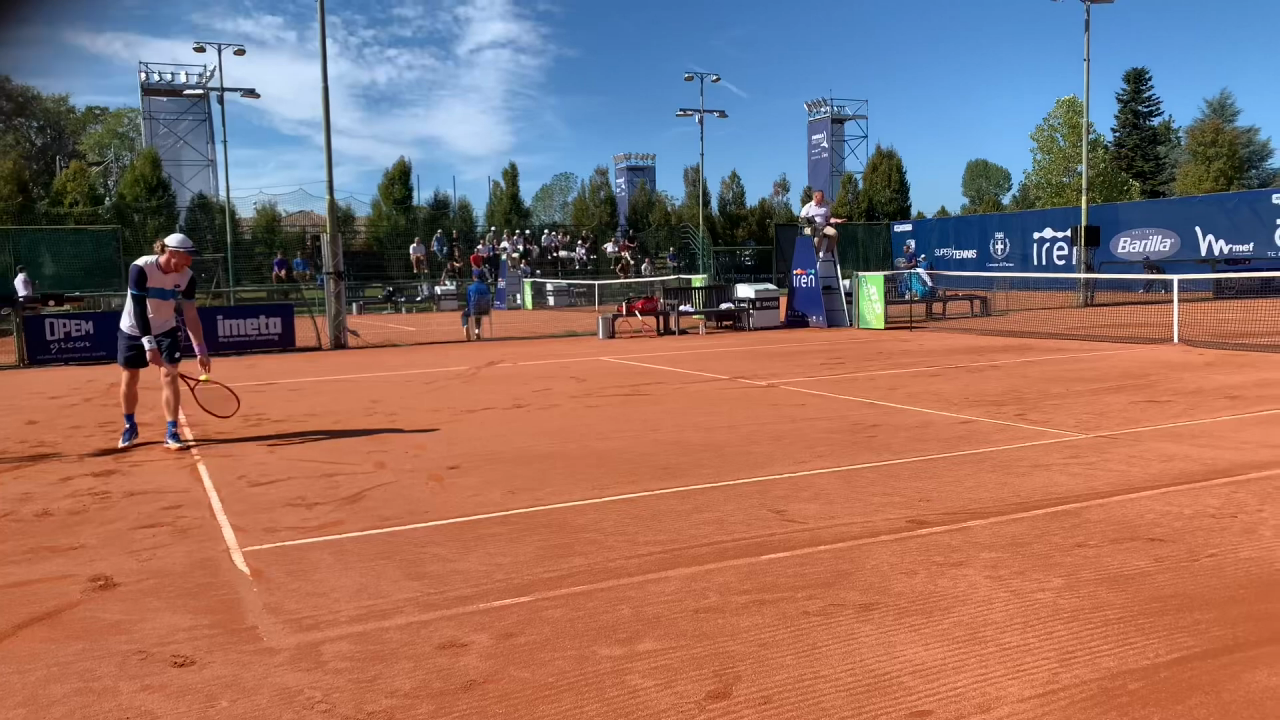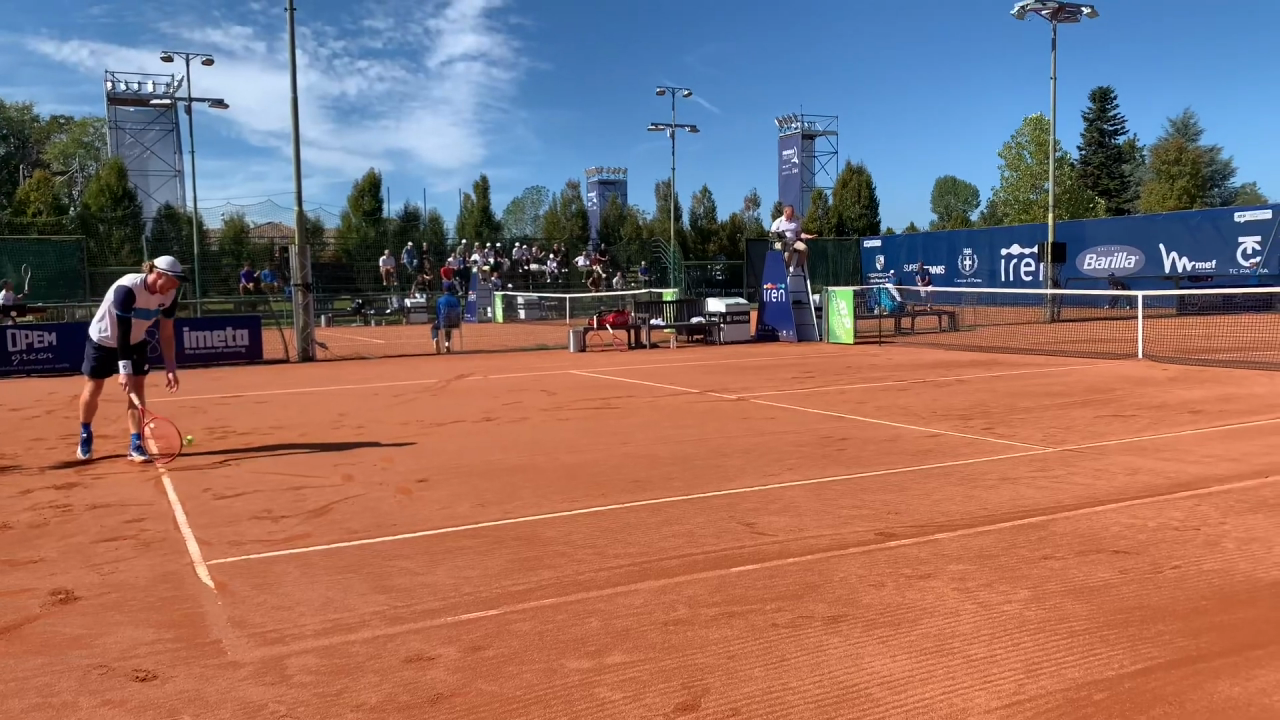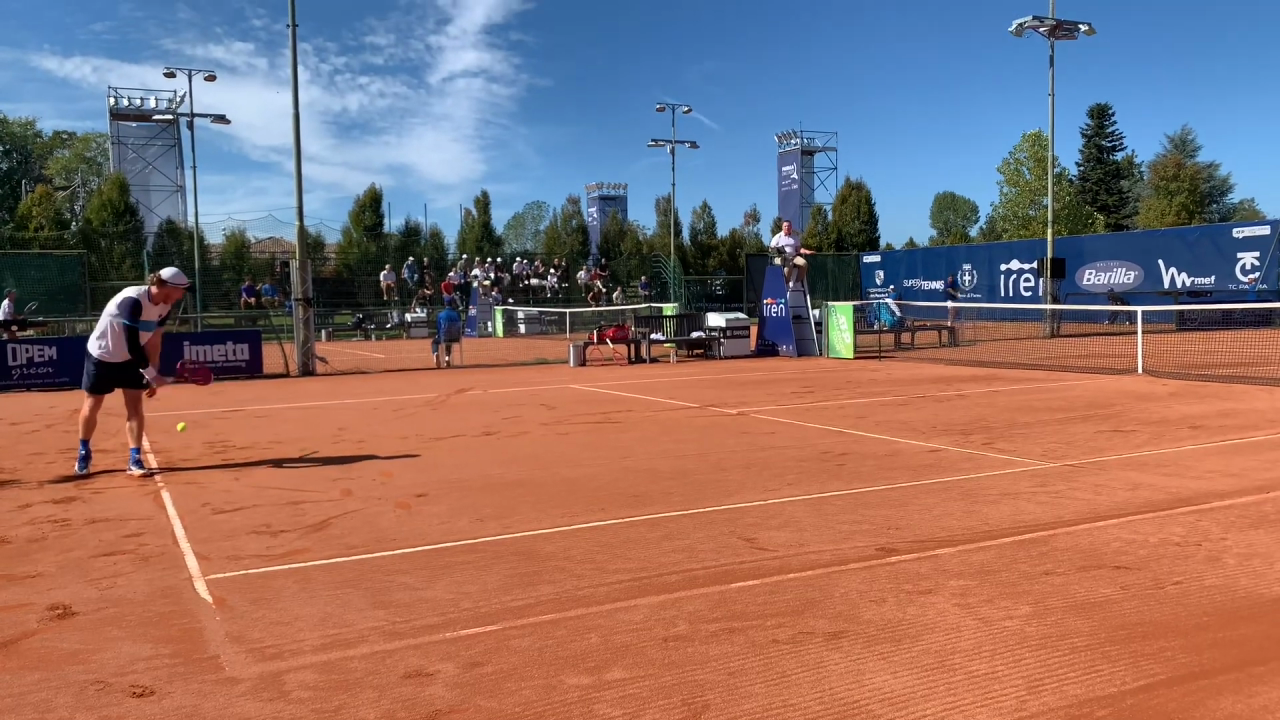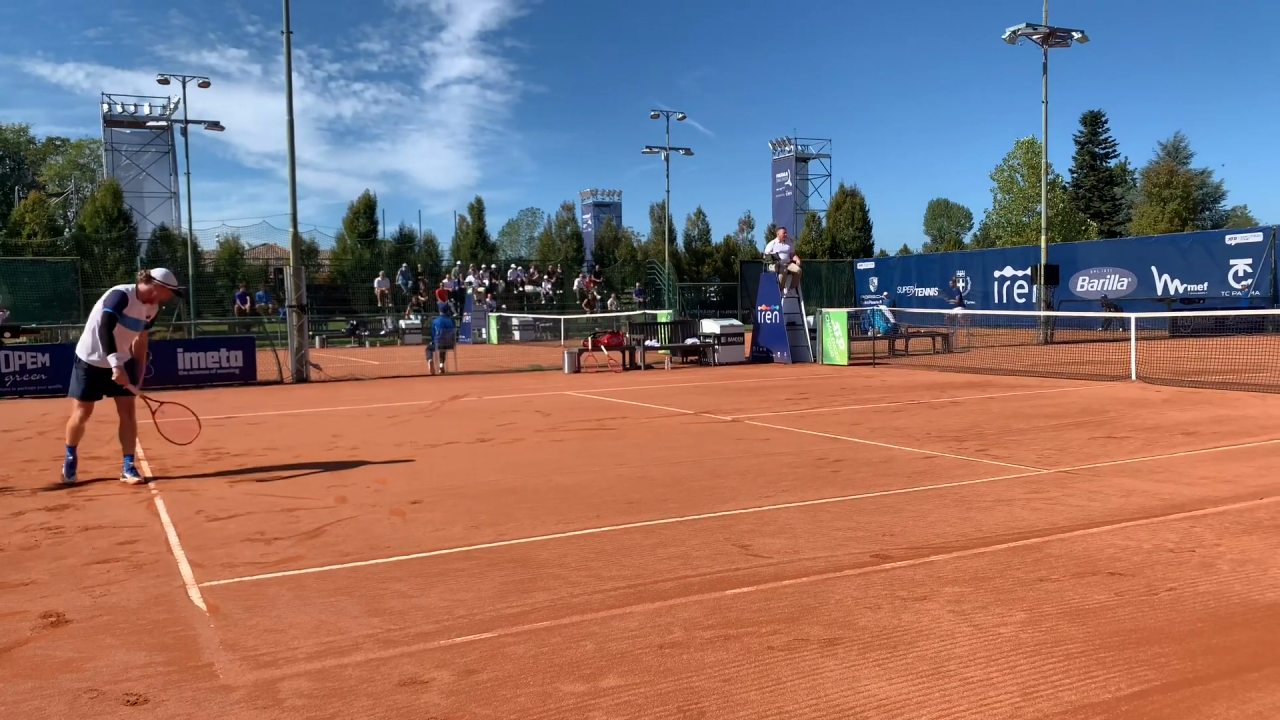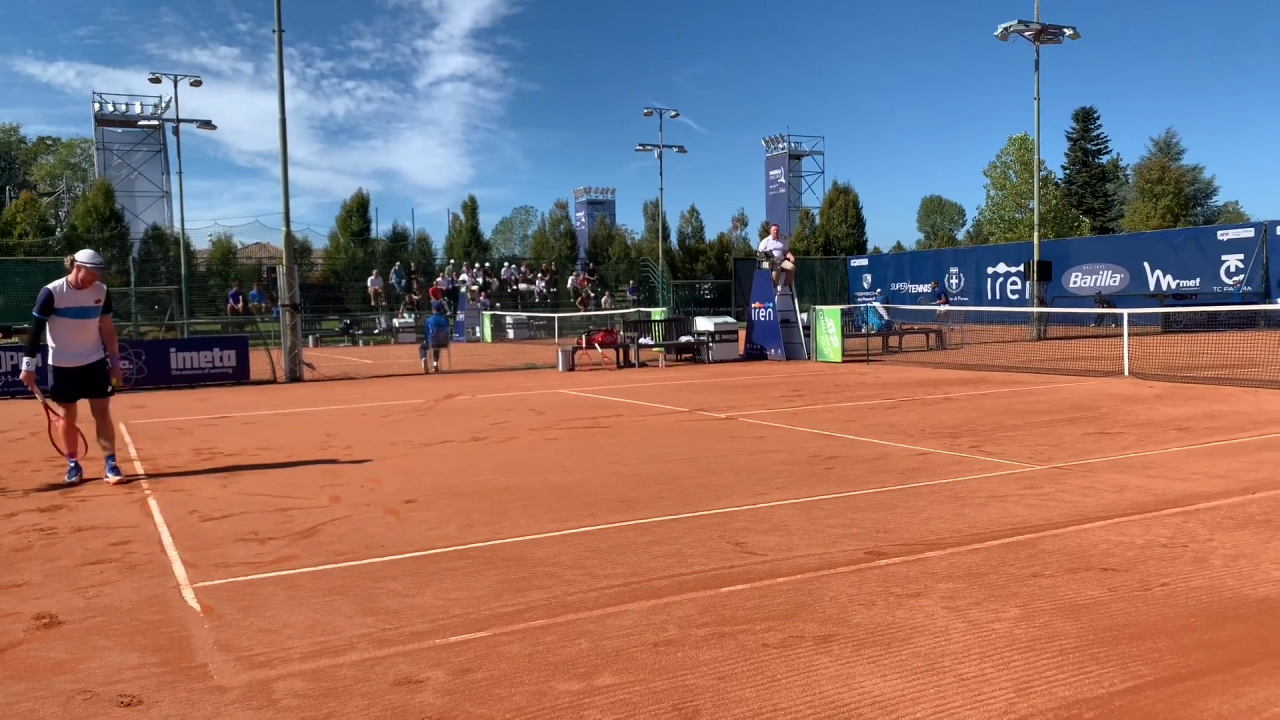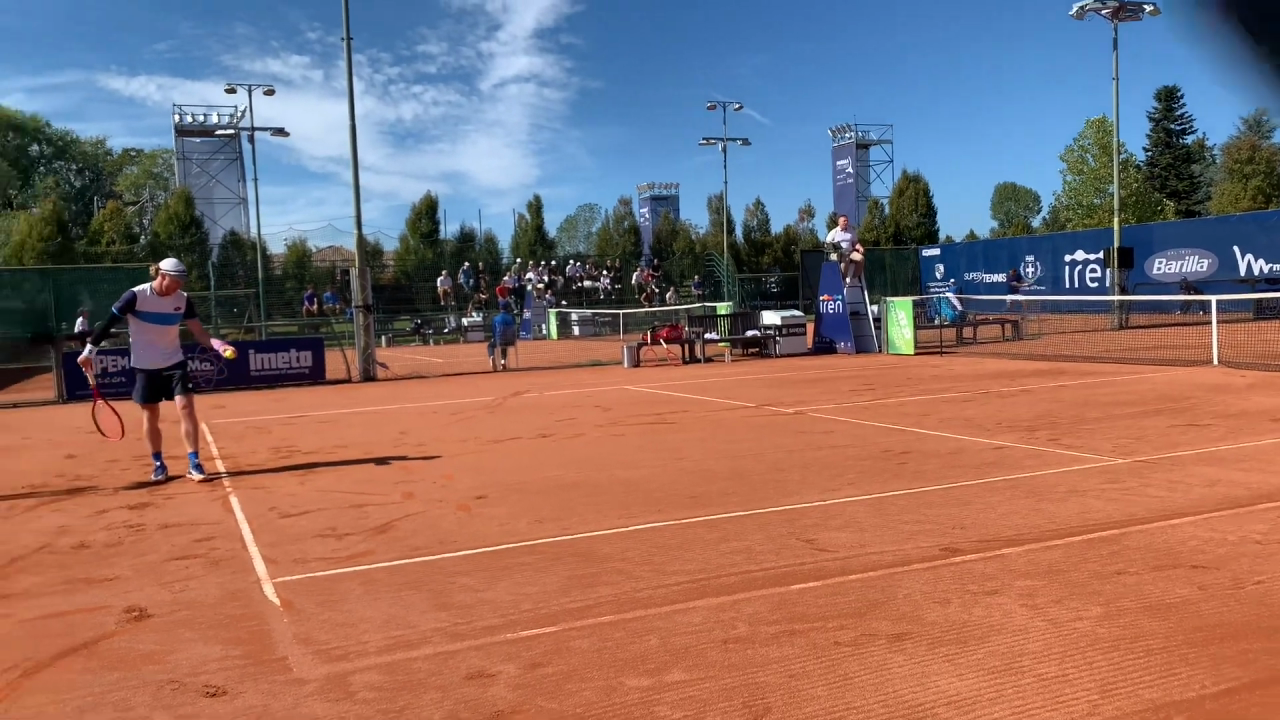
dt=0.7s
person 1, frame 1
left shoulder: (187, 277)
right shoulder: (141, 268)
left elbow: (191, 315)
right elbow: (139, 310)
left wrist: (201, 351)
right wrist: (149, 345)
left hip: (165, 331)
right hip: (133, 331)
left knee: (170, 377)
right knee: (129, 381)
left ankle: (172, 433)
right ankle: (130, 427)
person 1, frame 2
left shoulder: (170, 296)
right shoulder: (128, 289)
left elbow: (166, 333)
right elbow: (122, 333)
left wrist: (170, 368)
right wrist: (124, 370)
left hip: (135, 343)
right hip: (102, 340)
left knee: (137, 389)
right knee: (92, 390)
left ankle: (136, 445)
right ankle: (85, 436)
person 1, frame 3
left shoulder: (164, 306)
right shoulder: (133, 301)
left elbow: (153, 341)
right elbow: (133, 344)
left wrist: (152, 378)
right wrist: (152, 375)
left hip: (131, 358)
right hip: (101, 355)
left knee: (135, 405)
right knee: (92, 406)
left ankle: (135, 460)
right ankle: (84, 453)
person 1, frame 4
left shoulder: (152, 308)
right shoulder: (120, 295)
right elbow: (104, 331)
left wrist: (139, 373)
right wrist: (115, 364)
left hip: (121, 363)
right hip: (91, 361)
left knee: (128, 411)
right knee: (82, 414)
left ankle: (128, 467)
right ankle: (70, 458)
person 1, frame 5
left shoulder: (101, 292)
right shoulder: (51, 293)
left elbow: (107, 329)
right elbow: (36, 330)
left wrist: (115, 362)
right wrist: (28, 366)
left hip: (95, 361)
right hip: (62, 365)
left knee: (101, 414)
right knee: (67, 417)
left ankle: (110, 466)
right ankle: (74, 465)
person 1, frame 6
left shoulder: (182, 299)
right shoulder: (135, 296)
left elbow: (198, 331)
right elbow: (108, 323)
left wrist: (218, 344)
right wrist: (89, 352)
left hip: (174, 363)
right hip: (144, 367)
left knee: (186, 409)
right knee: (150, 416)
left ankle: (194, 464)
right ankle: (158, 464)
